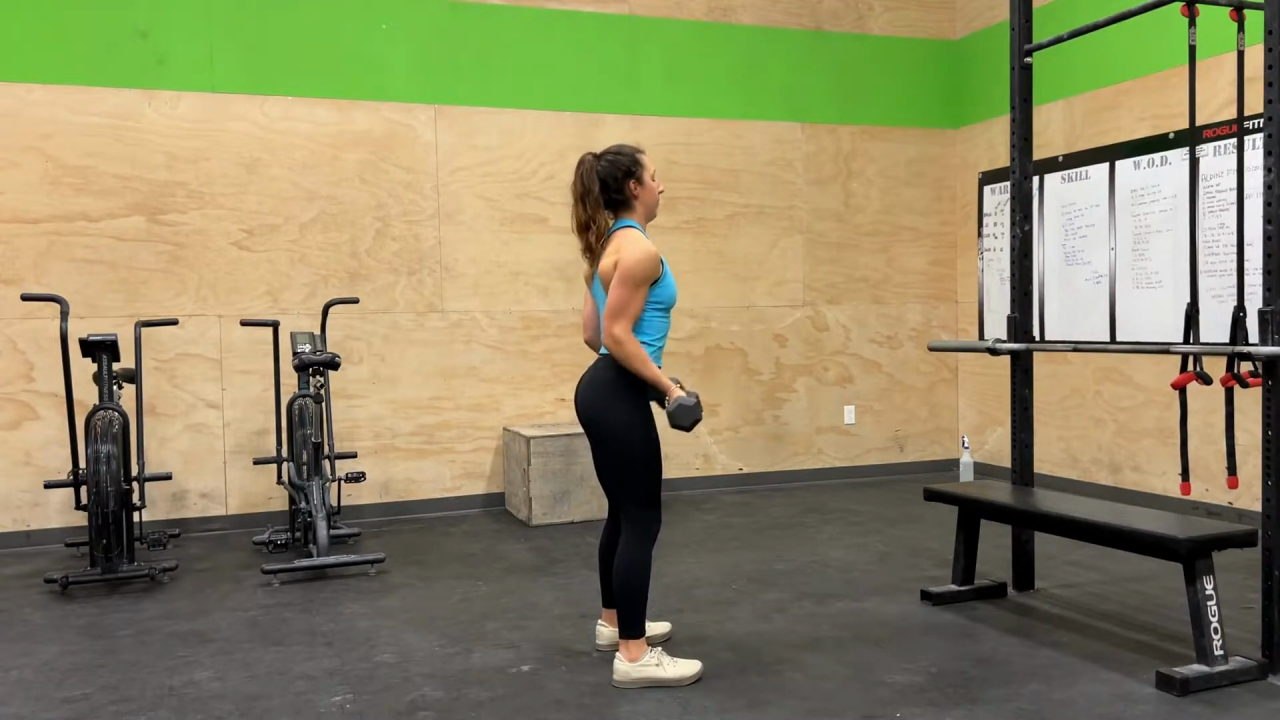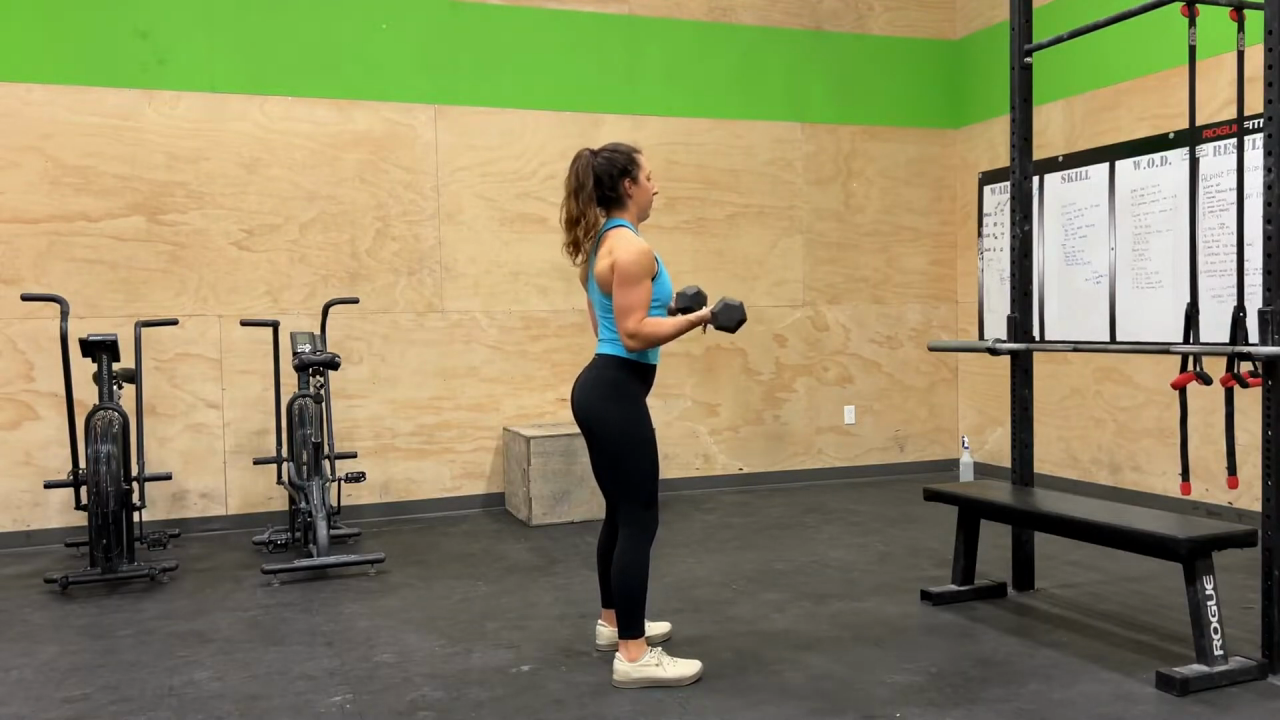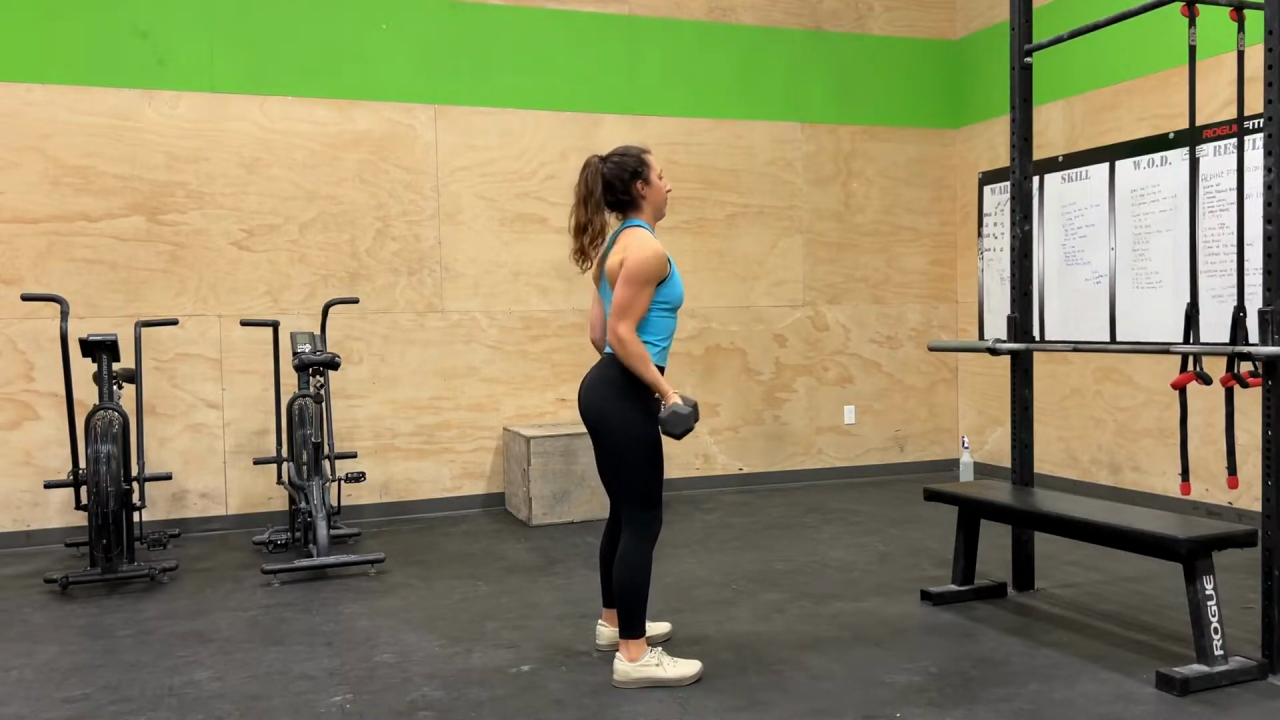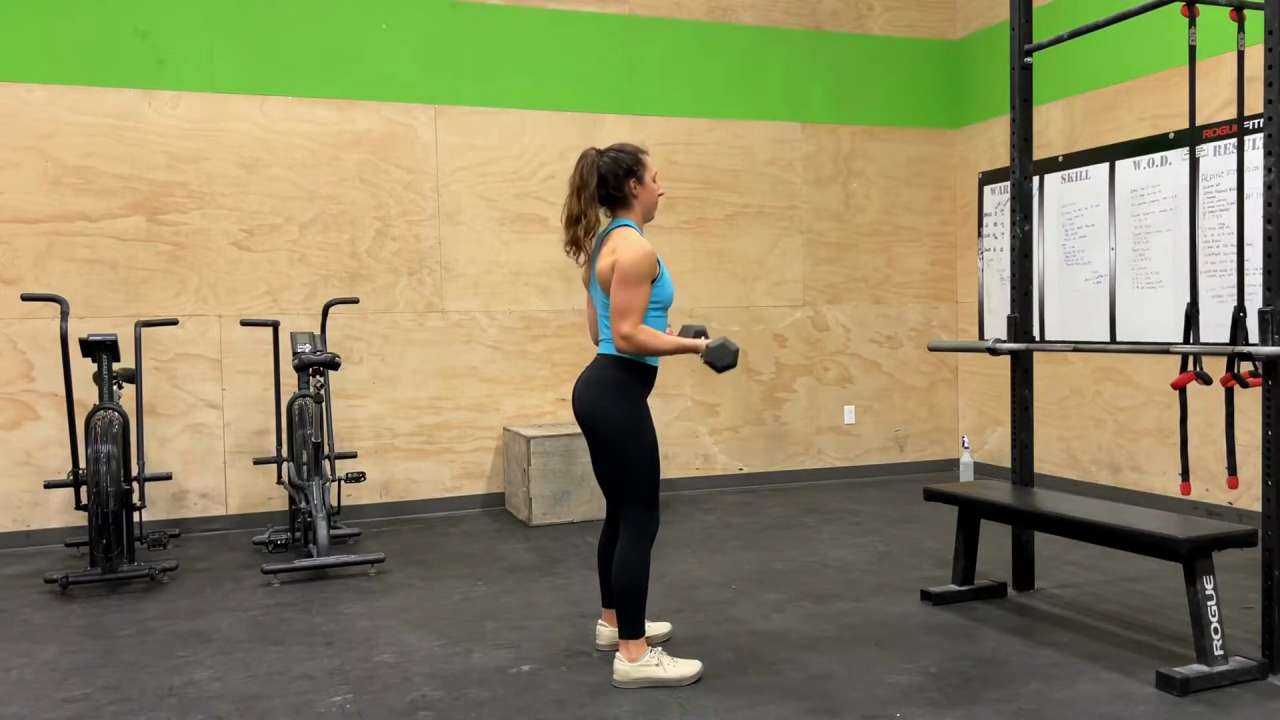
dt=0.5s
person 1, frame 1
left shoulder: (610, 245)
right shoulder: (638, 249)
right elbow: (618, 337)
right wrist: (667, 386)
left hip: (600, 389)
right hip: (618, 397)
left knee: (623, 513)
right knee: (641, 521)
left ankle: (613, 622)
right ankle: (634, 655)
person 1, frame 2
left shoulder: (601, 244)
right shoulder: (631, 247)
right elbow: (635, 334)
left wrist: (671, 314)
right wrist: (698, 318)
left hip: (599, 387)
right hip: (617, 393)
left knee: (621, 513)
right knee: (638, 520)
left ankle: (613, 622)
right ankle: (633, 656)
person 1, frame 3
left shoulder: (618, 245)
right shoulder: (646, 248)
right elbow: (622, 334)
right wrist: (664, 390)
left hip: (605, 389)
right hip: (624, 397)
left knee: (625, 513)
right knee: (642, 521)
left ankle: (614, 622)
right ankle: (634, 656)
person 1, frame 4
left shoulder: (604, 243)
right shoulder: (633, 247)
right elbow: (627, 334)
left wrist: (669, 338)
right wrist: (693, 345)
left hip: (601, 387)
right hip: (618, 394)
left knee: (621, 513)
right knee: (639, 520)
left ankle: (613, 622)
right ankle: (634, 655)
